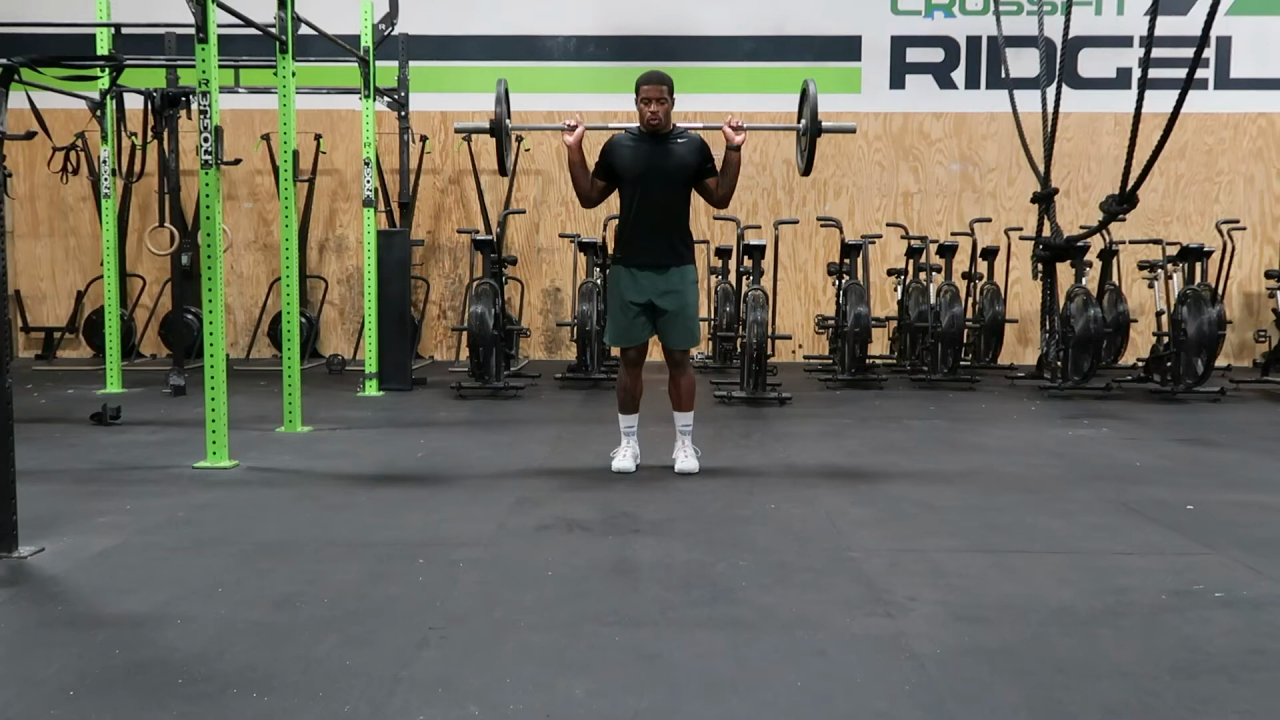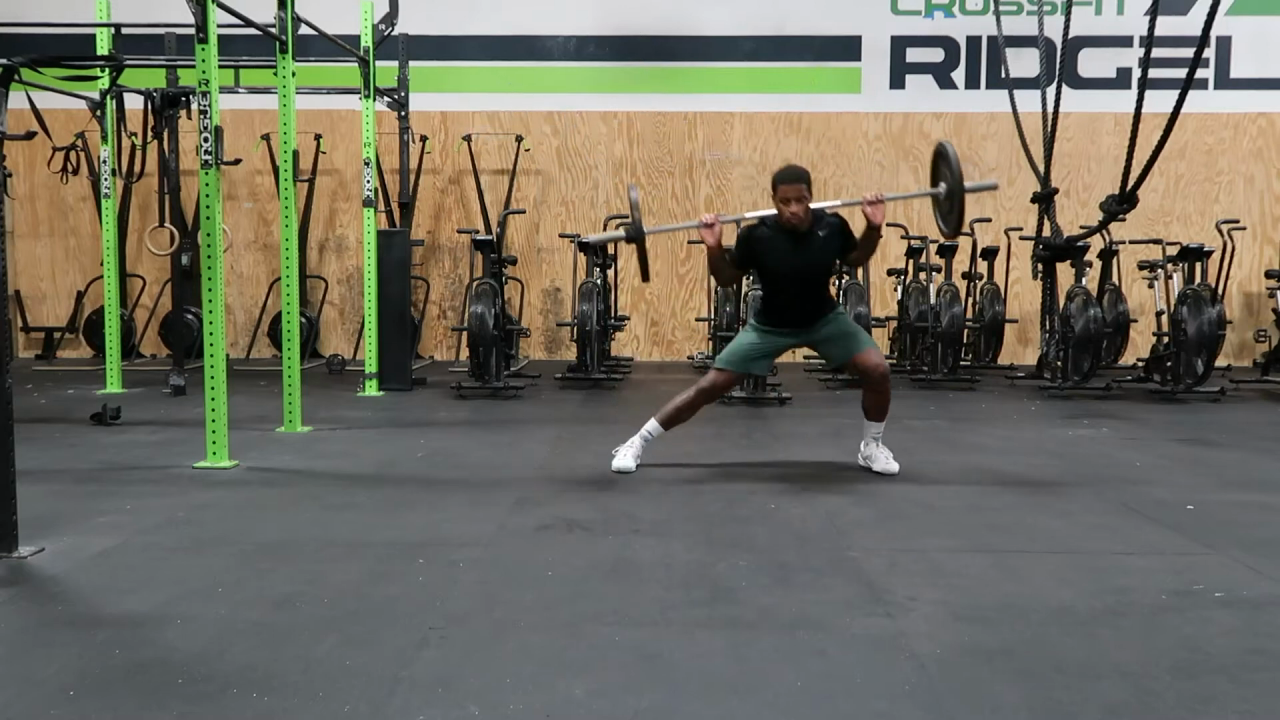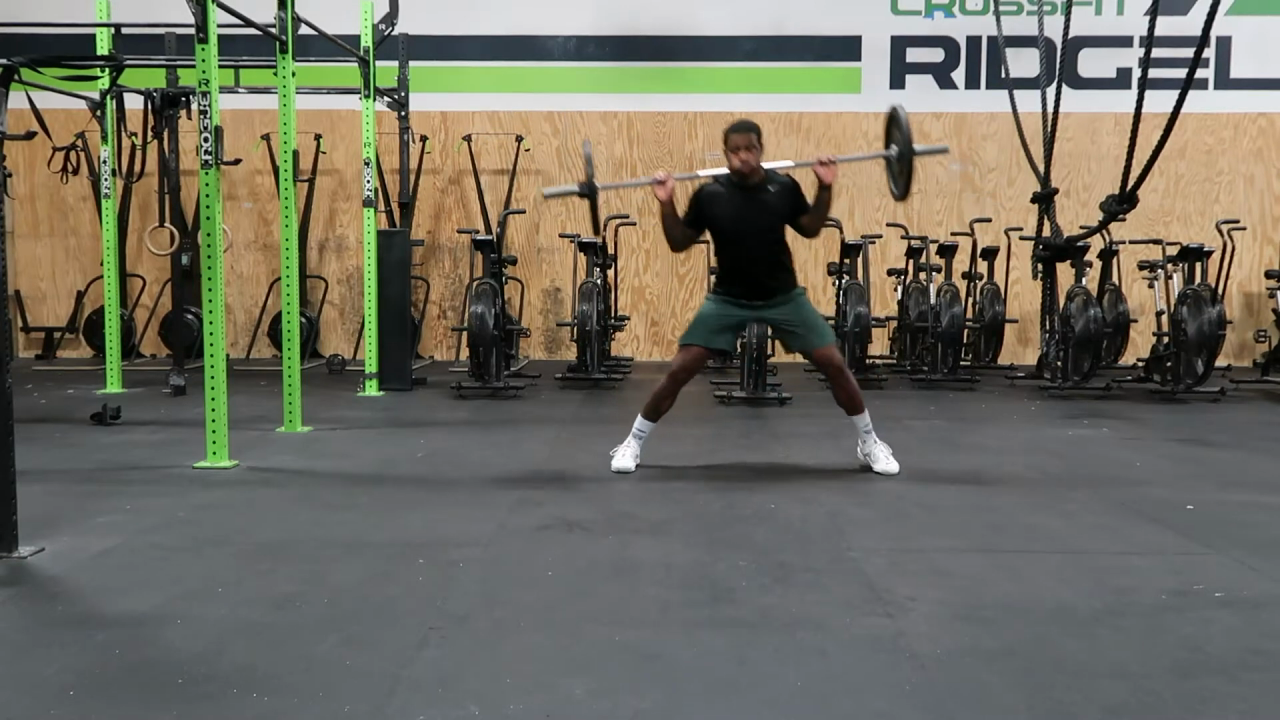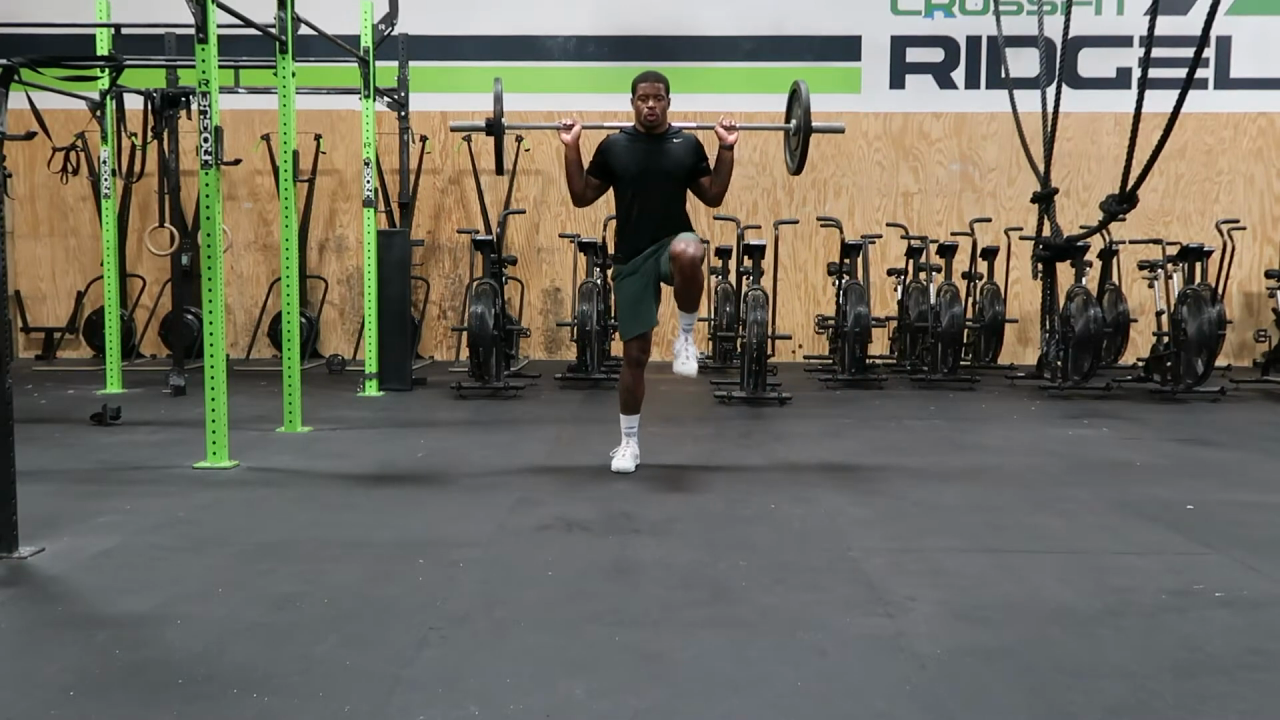
dt=1s
person 1, frame 1
left shoulder: (692, 145)
right shoulder: (618, 145)
left elbow: (720, 198)
right elbow: (589, 198)
left wrist: (733, 150)
right wrist: (574, 149)
left hip: (677, 268)
right hip: (628, 269)
left knee: (679, 357)
right knee: (631, 357)
left ankle: (684, 442)
right ankle: (628, 442)
person 1, frame 2
left shoulder: (832, 225)
right shoulder: (758, 234)
left elbow: (857, 260)
right elbow: (727, 279)
left wrist: (874, 226)
right wrist: (713, 247)
left hip: (824, 320)
right hip: (771, 325)
left knee: (876, 371)
right knee: (711, 386)
left ankle: (871, 446)
right ankle: (636, 442)
person 1, frame 3
left shoulder: (783, 185)
right shoulder: (709, 194)
left elbow: (810, 229)
right elbow: (678, 244)
left wrist: (825, 187)
right wrist: (666, 205)
left hip: (782, 294)
right hip: (727, 299)
left knee: (832, 363)
right knee: (682, 368)
left ankle: (869, 442)
right ankle: (632, 443)
person 1, frame 4
left shoulder: (687, 144)
right shoulder: (614, 146)
left elbow: (713, 197)
right elbow: (581, 197)
left wrist: (726, 149)
right wrist: (571, 148)
left hip: (676, 243)
right hip: (632, 258)
left knee: (686, 256)
right knee: (635, 353)
left ankle: (686, 338)
right ankle: (628, 442)
